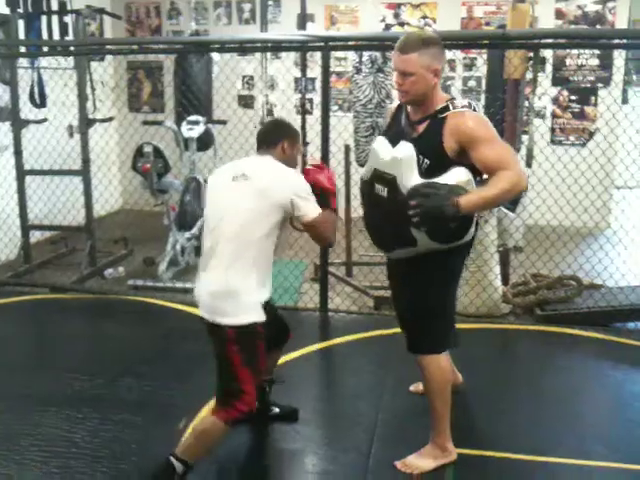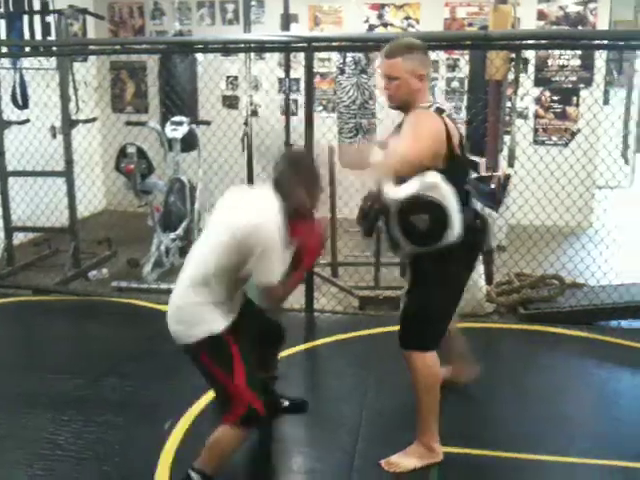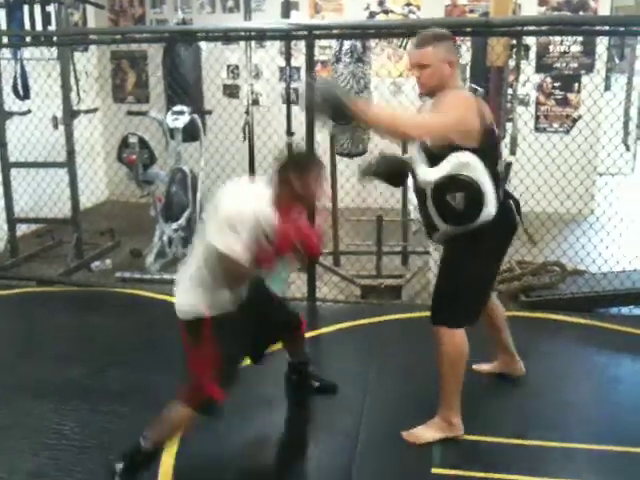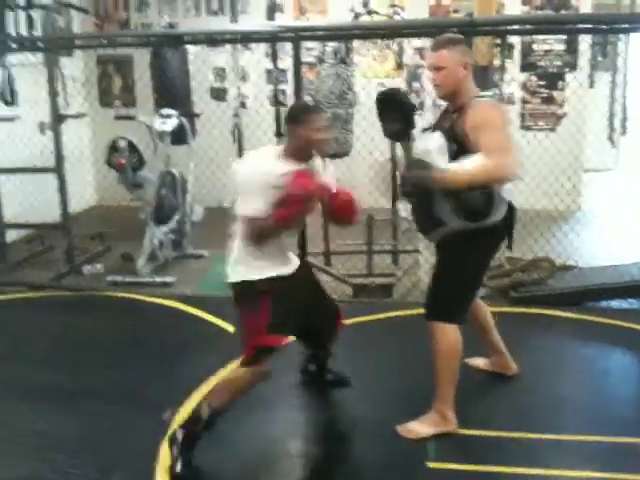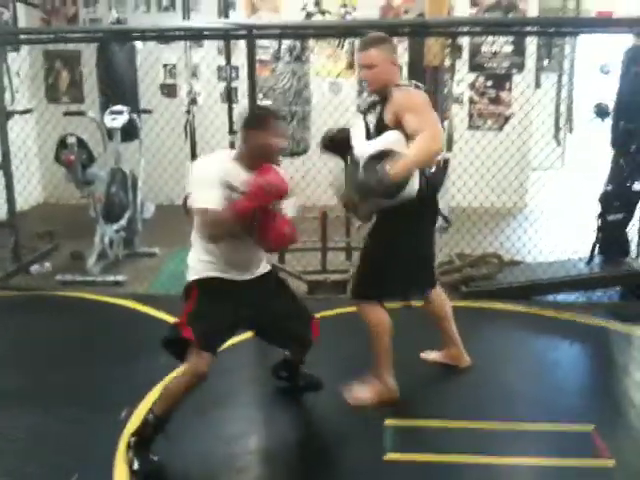
dt=0.5s
person 1, frame 1
left shoulder: (463, 122)
right shoulder: (397, 112)
left elbow: (515, 177)
left wrist: (457, 205)
left hip: (436, 248)
left knee: (426, 341)
right knee: (418, 323)
left ankle: (442, 444)
right ankle: (449, 376)
person 1, frame 2
left shoulder: (425, 123)
right shoulder: (420, 120)
left elbow: (392, 162)
right elbow: (405, 173)
left wrist: (345, 155)
left hip: (447, 246)
left knee: (417, 340)
right knee: (434, 311)
left ankle: (428, 444)
person 1, frame 3
left shoulder: (460, 104)
right shoulder: (445, 107)
left elbow: (417, 128)
right elbow: (429, 149)
left wrist: (354, 108)
right wrist: (393, 166)
left hip: (482, 227)
right hip: (476, 221)
left knee: (448, 317)
right knee: (477, 293)
left ankle: (448, 418)
right ankle: (509, 359)
person 1, frame 4
left shoulder: (483, 112)
right shoulder: (448, 112)
left elbow: (498, 166)
left wrist: (436, 178)
left hip: (476, 226)
left knee: (441, 313)
right knee: (462, 296)
left ankle: (442, 414)
right ankle: (501, 359)
person 1, frame 5
left shoulder: (407, 98)
right shoulder: (385, 103)
left elbow: (432, 142)
left wrist: (387, 177)
right wrist: (344, 145)
left hip: (405, 211)
right hip: (405, 208)
left knee: (367, 294)
right knee: (423, 282)
left ankle: (383, 379)
right ankle: (455, 350)
person 2, frame 1
left shoulder: (222, 174)
right shoulder: (288, 179)
right elbow: (327, 237)
right wrist: (327, 195)
left hip: (216, 292)
right hip: (237, 305)
left knee: (276, 337)
right knee: (236, 404)
left ankle: (261, 401)
person 2, frame 2
left shoulder: (247, 192)
right shoulder: (267, 224)
right elbow: (272, 297)
left wrist: (292, 247)
right wrist: (304, 261)
left hip: (216, 303)
right hip: (202, 321)
left knee: (271, 337)
right knee: (247, 411)
left ankle: (268, 395)
person 2, frame 3
left shoulder: (274, 204)
right shoulder: (244, 208)
right elbow: (234, 274)
left wrist: (297, 240)
right wrist: (278, 248)
left hip: (239, 291)
right hip: (208, 306)
left knee: (291, 323)
right knee: (204, 399)
left ankle: (300, 376)
person 2, frame 4
left shoulder: (311, 164)
right shoulder: (257, 169)
left elbow: (334, 197)
right elbow: (256, 232)
left hip: (288, 267)
right hip: (256, 274)
left knee: (328, 320)
right knee: (259, 361)
left ankle: (316, 369)
right ankle: (185, 436)
person 2, frame 5
left shoulder: (274, 175)
right shoulder: (209, 168)
left elbow: (273, 231)
right elbow: (212, 230)
left wrist: (275, 226)
right wrist: (254, 200)
left hip: (255, 273)
right hip: (212, 277)
left knee: (304, 330)
right knee: (198, 366)
left ankle: (290, 370)
right ankle: (141, 439)
